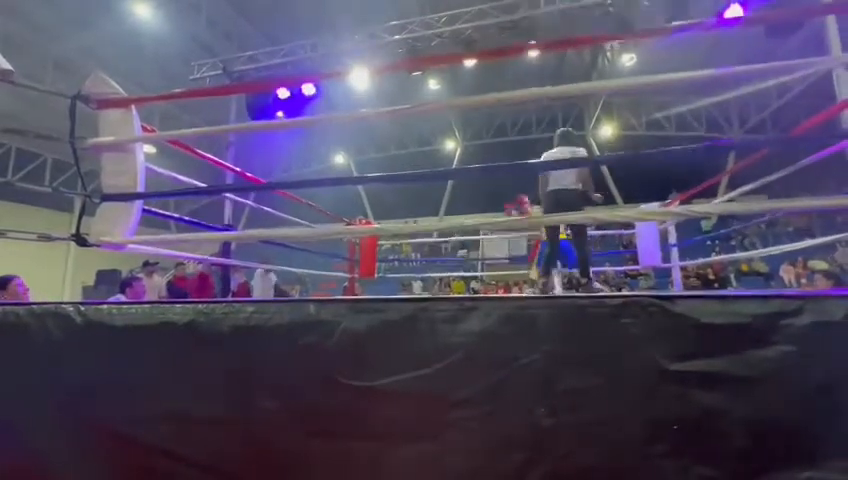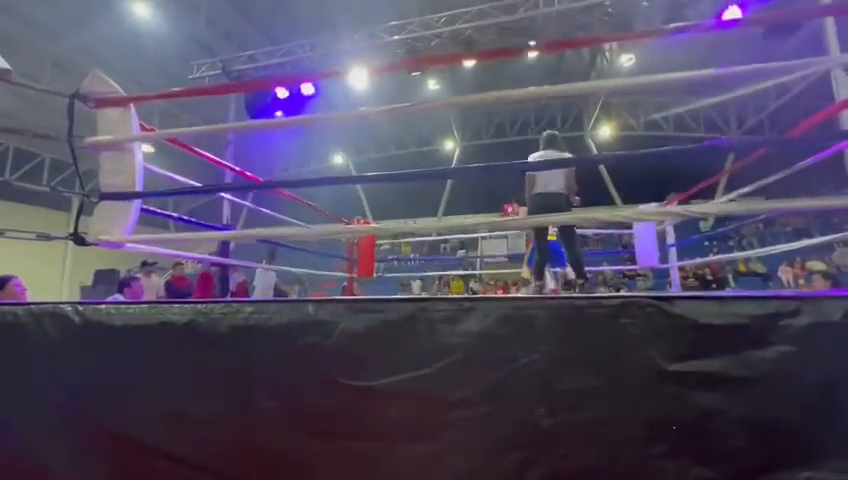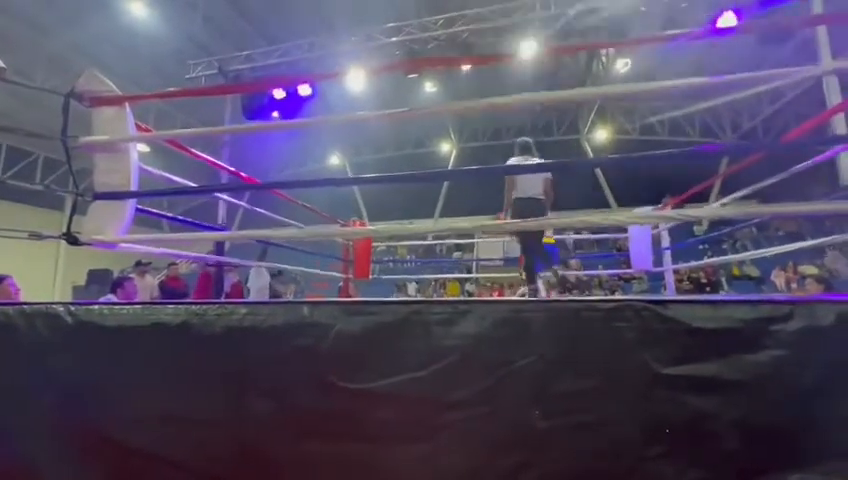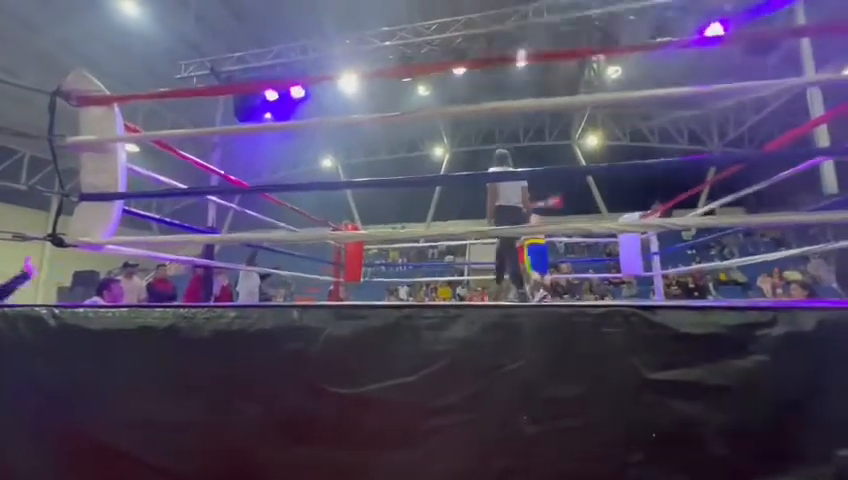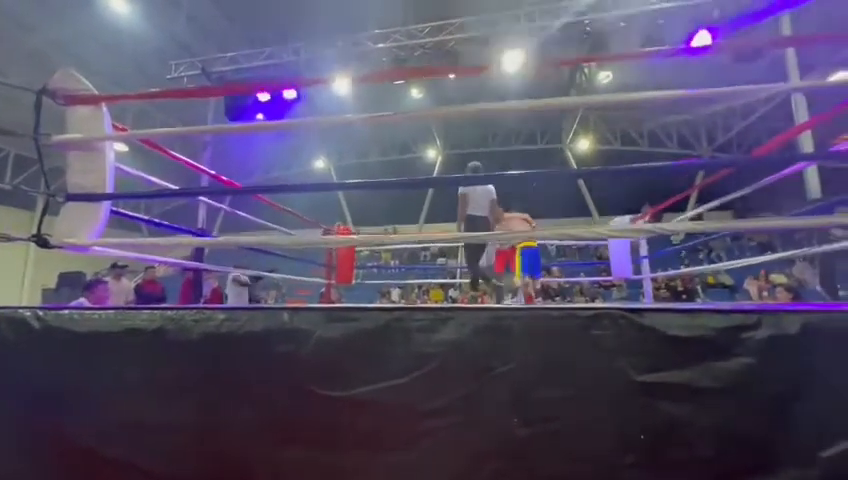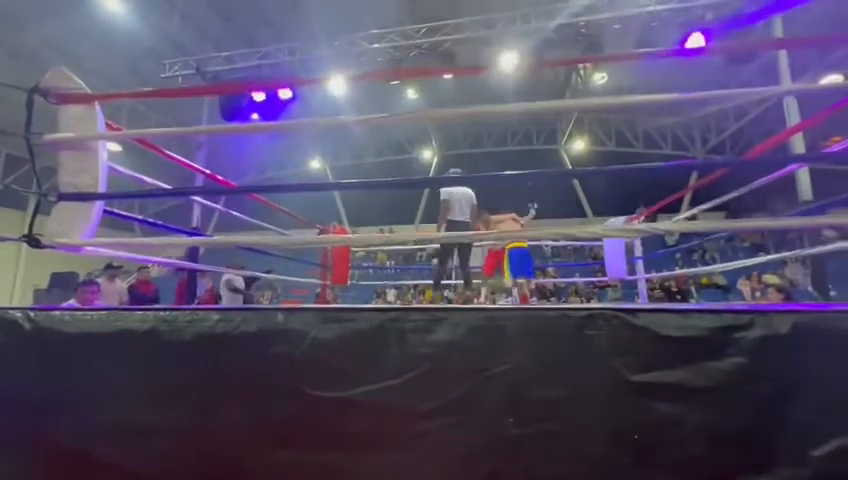
dt=0.3s
person 1, frame 1
left shoulder: (547, 155)
right shoulder: (581, 152)
left elbow: (542, 185)
right elbow: (585, 177)
left wrist: (545, 205)
right wrist: (593, 195)
left hip: (552, 199)
right hip: (573, 198)
left knee: (552, 246)
right knee: (581, 243)
left ankle: (545, 283)
right ankle: (586, 283)
person 1, frame 2
left shoulder: (533, 158)
right shoulder: (566, 157)
left elbow: (528, 187)
right elbow: (570, 184)
left wrist: (530, 207)
right wrist: (572, 199)
left hip: (538, 202)
right hip: (559, 201)
left knee: (541, 247)
right knee: (571, 244)
left ankle: (538, 285)
right ankle: (582, 283)
person 1, frame 3
left shoulder: (513, 162)
right shoulder: (542, 164)
left elbow: (509, 189)
right elbow: (549, 191)
left wrist: (506, 211)
right wrist: (546, 209)
left hip: (520, 206)
right hip: (539, 206)
left knee: (527, 248)
right knee: (537, 246)
left ankle: (533, 287)
person 1, frame 4
left shoulder: (493, 172)
left elbow: (492, 197)
right elbow: (526, 200)
left wrist: (489, 218)
right wrist: (526, 217)
left hip: (502, 214)
right hip: (518, 214)
left knee: (510, 254)
right knee: (502, 251)
left ankle: (521, 290)
right ankle: (497, 286)
person 1, frame 5
right shoulder: (490, 186)
left elbow: (462, 205)
right elbow: (494, 210)
left wrist: (459, 224)
right wrist: (492, 226)
left hip: (472, 222)
right hip: (485, 224)
left knee: (471, 261)
right knee: (474, 261)
left ankle: (491, 284)
right ankle: (476, 290)
person 1, frame 6
left shoulder: (446, 189)
right shoulder: (470, 191)
left elbow: (444, 210)
right elbow: (474, 214)
left wrist: (439, 228)
right wrist: (472, 230)
left hip: (452, 227)
right hip: (466, 228)
left knee: (442, 263)
right knee: (465, 264)
left ankle: (435, 293)
right ankle: (469, 290)
